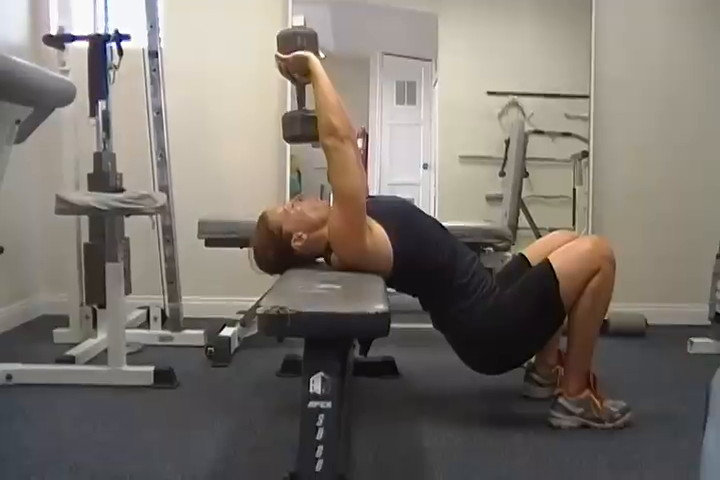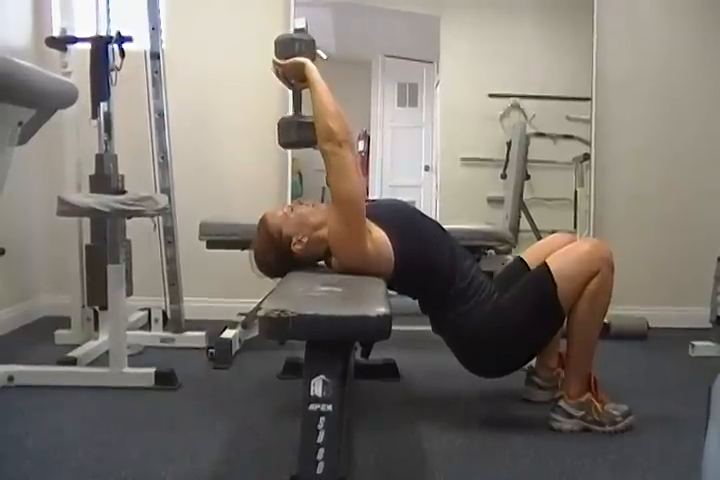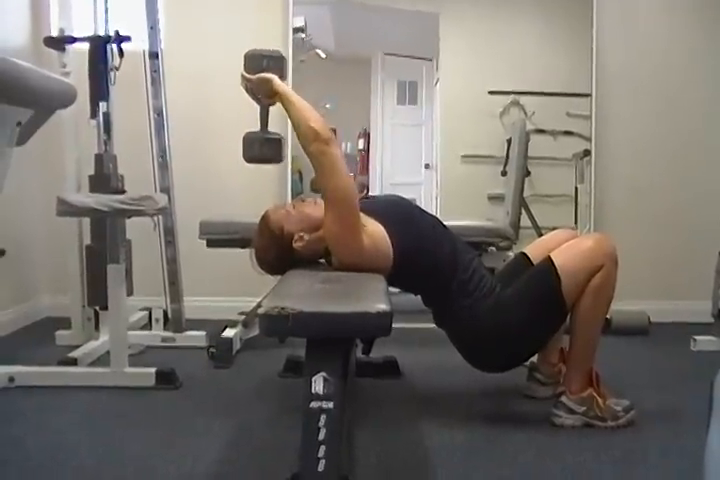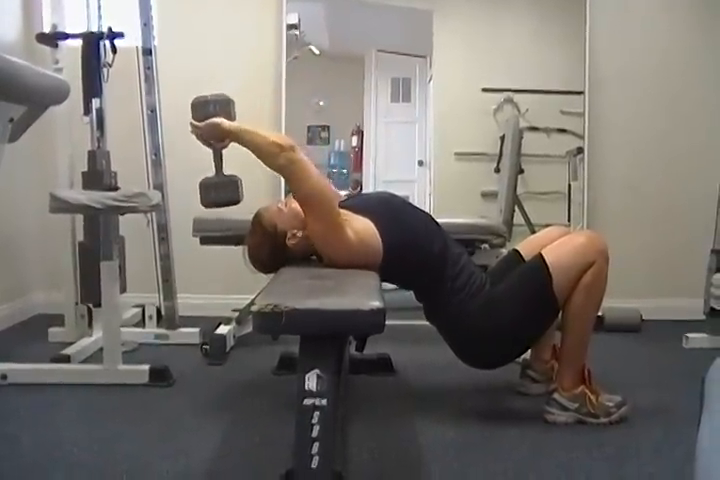
dt=1s
person 1, frame 1
left shoulder: (347, 237)
right shoulder: (347, 240)
left elbow: (342, 144)
right elbow: (338, 138)
left wrist: (313, 75)
right wrist: (313, 66)
left hip: (484, 303)
right hip: (491, 328)
left knee: (565, 241)
right knee: (597, 253)
left ankle: (546, 371)
right ankle: (575, 398)
person 1, frame 2
left shoulder: (345, 237)
right shoulder: (348, 242)
left elbow: (337, 148)
right elbow: (336, 142)
left wrist: (308, 79)
right wrist: (310, 71)
left hip: (483, 306)
right hip: (490, 332)
left knee: (564, 243)
right knee: (595, 256)
left ankle: (547, 374)
right ankle: (576, 401)
person 1, frame 3
left shoulder: (346, 235)
right shoulder: (345, 241)
left elbow: (322, 146)
right elbow: (320, 142)
left wrist: (279, 92)
right wrist: (279, 89)
left hip: (485, 301)
right hip: (492, 325)
left knee: (565, 238)
right knee: (599, 250)
left ankle: (548, 370)
right ankle: (578, 395)
person 1, frame 4
left shoulder: (334, 227)
right shoulder: (334, 239)
left elbow: (291, 159)
right elbow: (287, 154)
left wrist: (230, 131)
right wrist: (230, 130)
left hip: (476, 298)
right hip: (483, 323)
left knee: (557, 235)
right knee: (590, 248)
left ankle: (540, 367)
right ankle: (569, 392)
